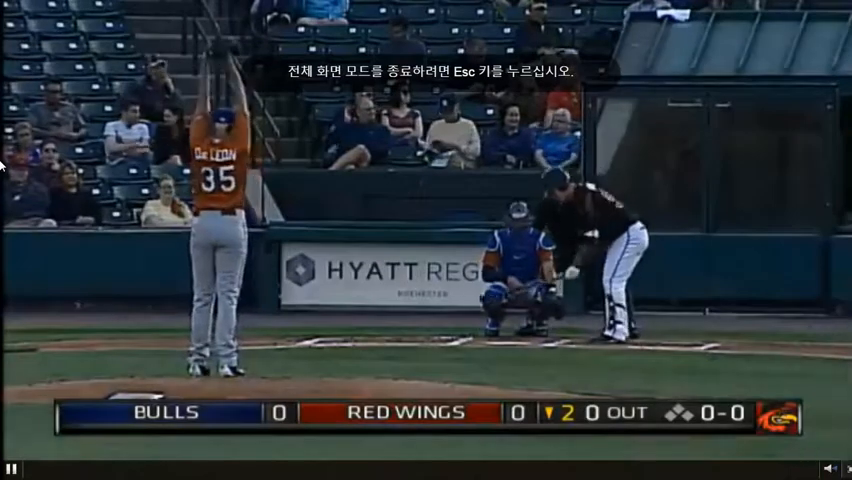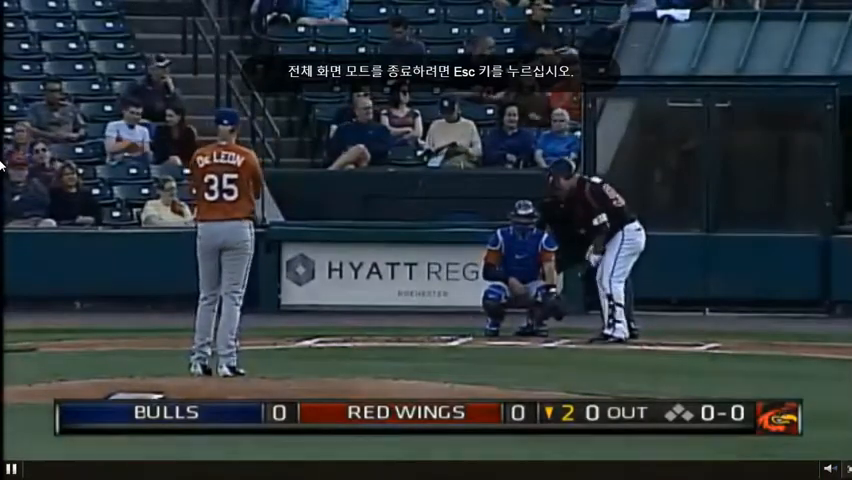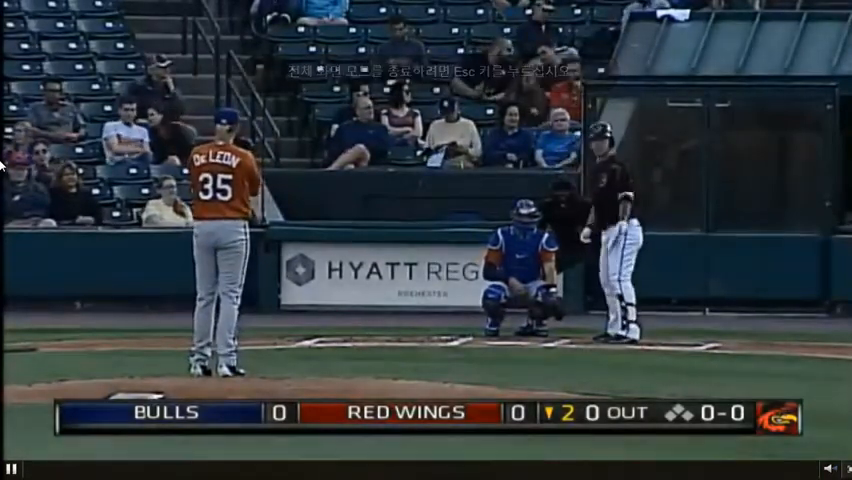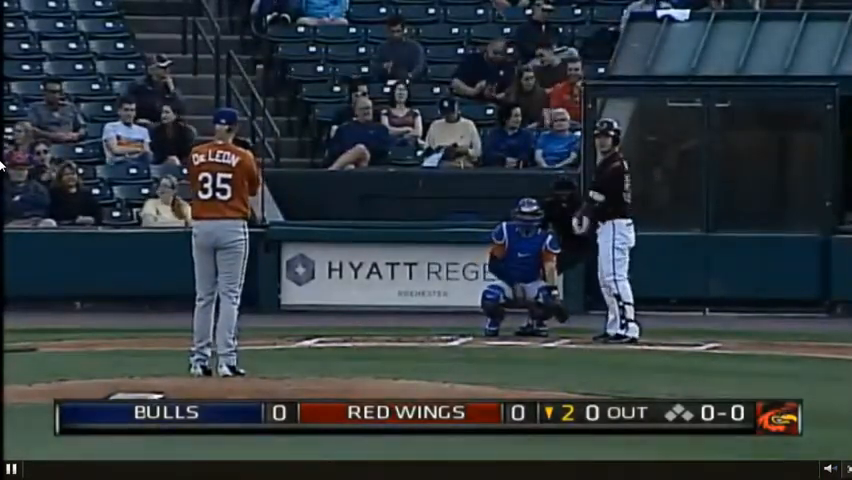
dt=1s
person 1, frame 1
left shoulder: (198, 146)
right shoulder: (239, 145)
left elbow: (201, 106)
right elbow: (242, 102)
left wrist: (206, 63)
right wrist: (229, 62)
left hip: (202, 224)
right hip: (232, 224)
left knee: (202, 296)
right knee: (228, 296)
left ankle: (198, 360)
right ankle: (226, 360)
person 1, frame 2
left shoulder: (199, 156)
right shoulder: (247, 157)
left elbow: (197, 188)
right elbow: (258, 192)
left hip: (207, 229)
right hip: (238, 228)
left knee: (207, 296)
right knee: (232, 297)
left ankle: (199, 358)
right ankle: (226, 361)
person 1, frame 3
left shoulder: (196, 155)
right shoulder: (244, 157)
right elbow: (255, 190)
left hip: (202, 227)
right hip: (233, 228)
left knee: (204, 295)
right knee: (230, 295)
left ankle: (199, 359)
right ankle: (226, 360)
person 1, frame 4
left shoulder: (196, 155)
right shoulder: (243, 157)
right elbow: (254, 189)
left hip: (201, 227)
right hip: (232, 227)
left knee: (204, 295)
right knee: (229, 295)
left ankle: (199, 359)
right ankle: (226, 360)
person 2, frame 1
left shoulder: (585, 198)
right shoulder: (580, 194)
left elbow: (590, 238)
left wrist: (576, 265)
left hip: (631, 235)
right hip: (624, 235)
left knee: (612, 280)
right knee: (613, 281)
left ankle: (616, 331)
right ankle: (625, 326)
person 2, frame 2
left shoulder: (586, 189)
right shoulder: (586, 186)
left elbow: (602, 224)
right elbow: (595, 223)
left wrist: (596, 251)
right wrist: (597, 247)
left hip: (626, 234)
right hip: (627, 234)
left knee: (611, 280)
right knee: (603, 280)
left ankle: (615, 331)
right ankle: (615, 329)
person 2, frame 3
left shoulder: (615, 167)
right shoulder: (597, 169)
left elbow: (625, 196)
left wrist: (623, 220)
right wrist: (589, 226)
left hip: (624, 230)
right hip: (609, 231)
left knee: (620, 278)
right knee: (607, 280)
left ankle: (629, 330)
right ankle: (616, 329)
person 2, frame 4
left shoulder: (612, 164)
right shoulder: (611, 163)
left elbow: (598, 196)
left wrist: (580, 216)
right wrist: (588, 216)
left hip: (615, 226)
right hip: (611, 226)
left knee: (615, 277)
right knee: (606, 279)
left ankle: (628, 329)
right ankle: (615, 328)
person 3, frame 1
left shoulder: (540, 238)
right shoulder: (498, 238)
left elbow: (548, 266)
right elbow: (487, 273)
left wrist: (551, 289)
right wrist: (508, 279)
left hip: (531, 285)
right hip: (506, 285)
left knee: (549, 299)
right knee: (492, 297)
left ankle: (536, 322)
right ankle: (494, 323)
person 3, frame 2
left shoulder: (543, 238)
right shoulder: (501, 236)
left elbow: (549, 267)
right elbow: (488, 271)
left wrist: (552, 290)
right wrist: (509, 280)
left hip: (532, 285)
right hip: (507, 284)
left knee: (550, 300)
right knee: (491, 298)
left ankle: (535, 323)
right ankle: (494, 323)
person 3, frame 3
left shoulder: (543, 238)
right shoulder: (501, 236)
left elbow: (550, 267)
right elbow: (488, 271)
left wrist: (552, 291)
right wrist: (510, 280)
left hip: (532, 285)
right hip: (508, 284)
left knee: (549, 299)
right knee: (491, 297)
left ankle: (536, 323)
right ankle: (494, 323)
person 3, frame 4
left shoulder: (545, 239)
right shoulder: (505, 231)
left elbow: (550, 267)
right elbow: (494, 264)
left wrist: (554, 293)
right wrist: (513, 283)
left hip: (532, 284)
right hip: (508, 283)
left knee: (550, 299)
right knee: (489, 298)
left ankle: (536, 323)
right ankle: (494, 323)
